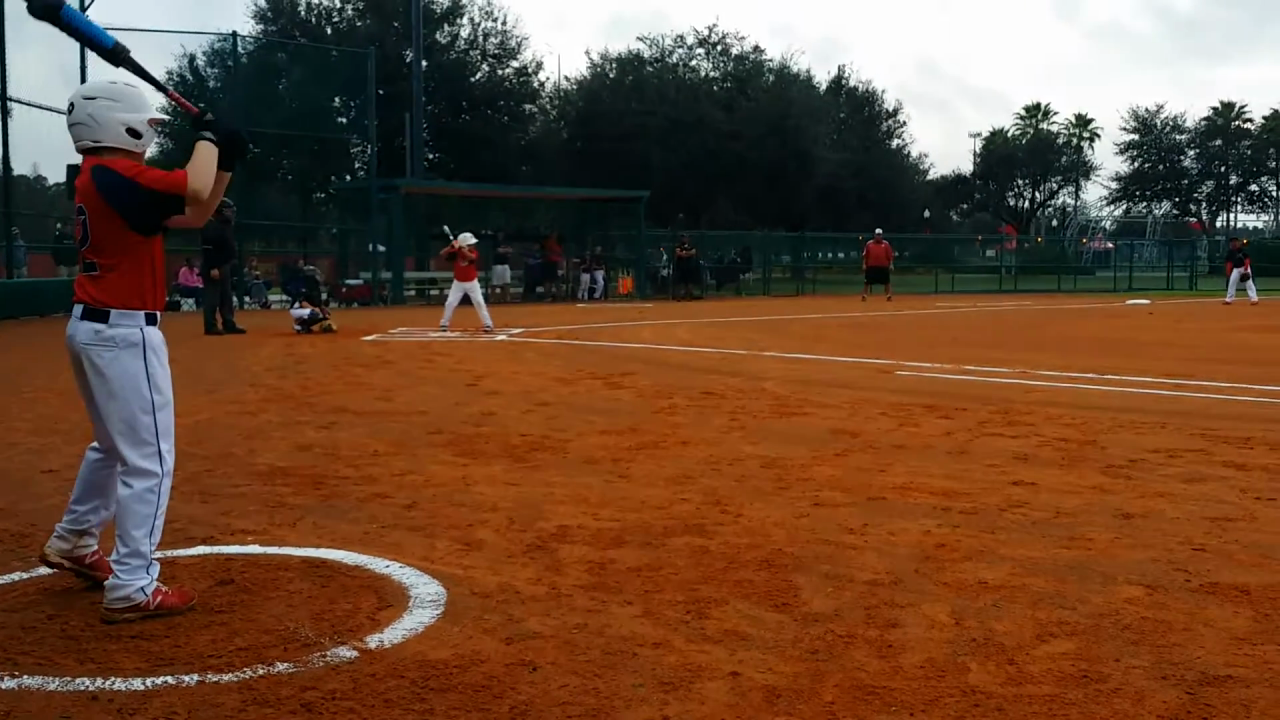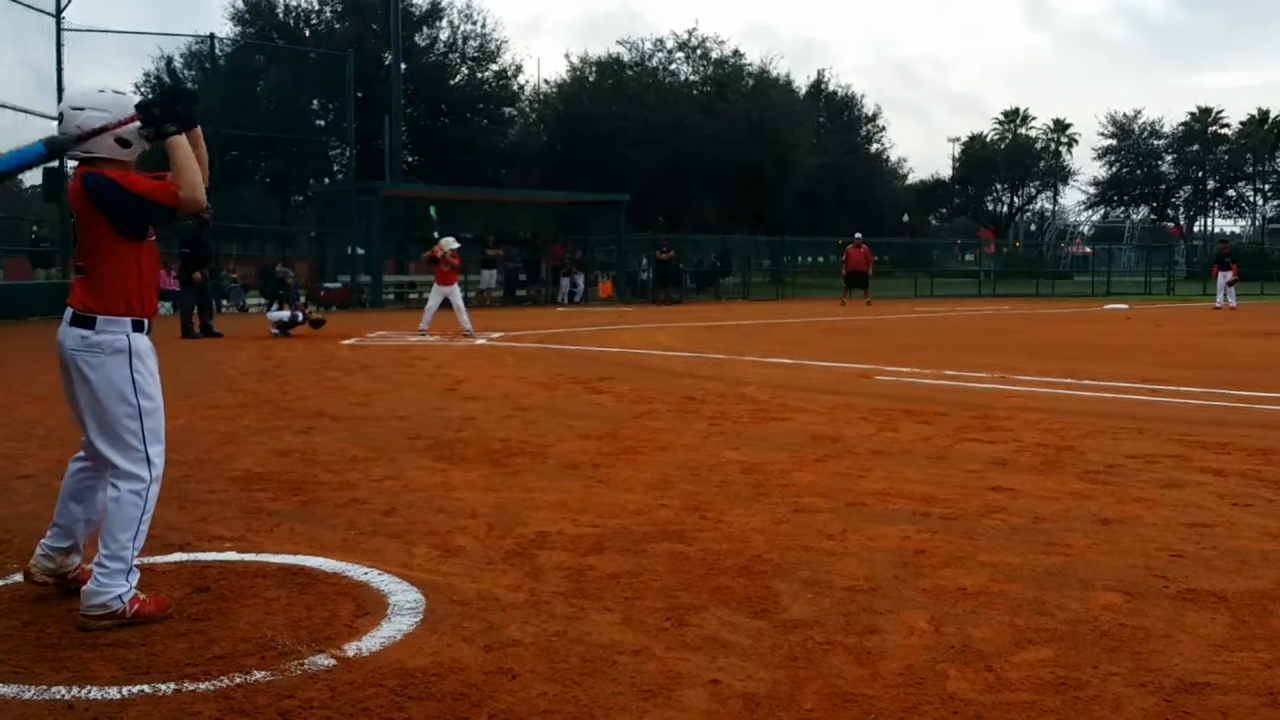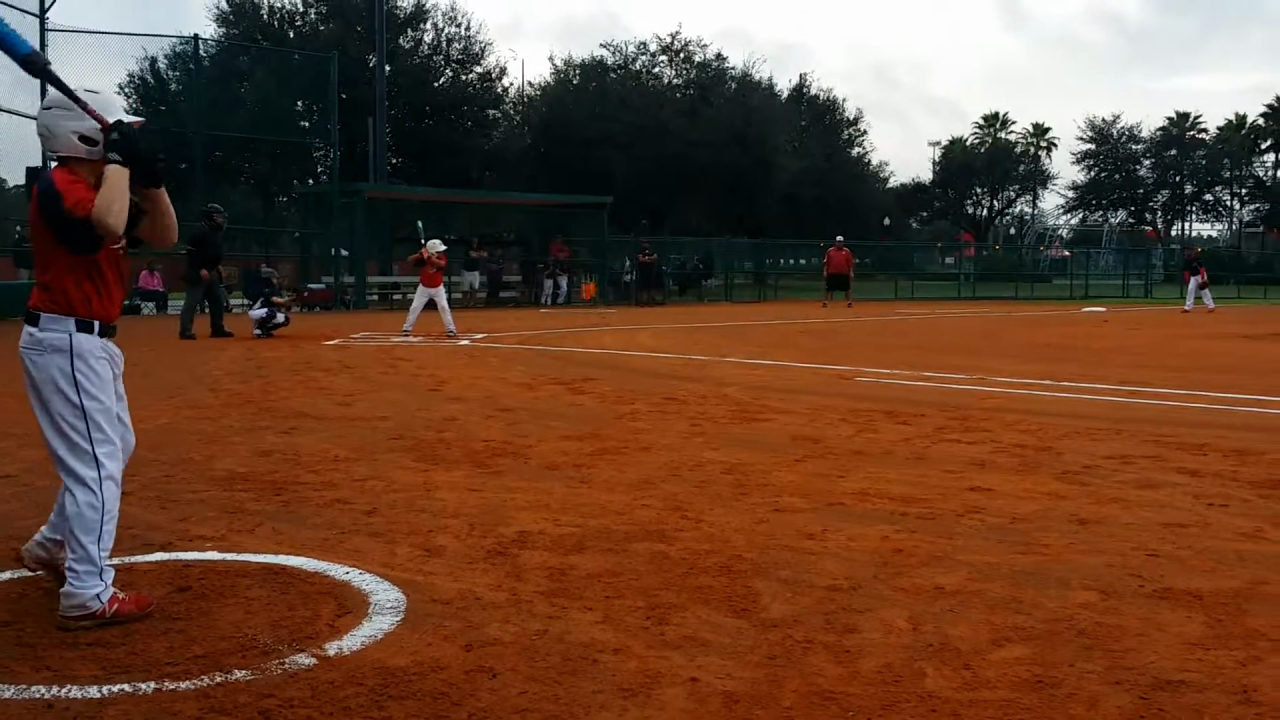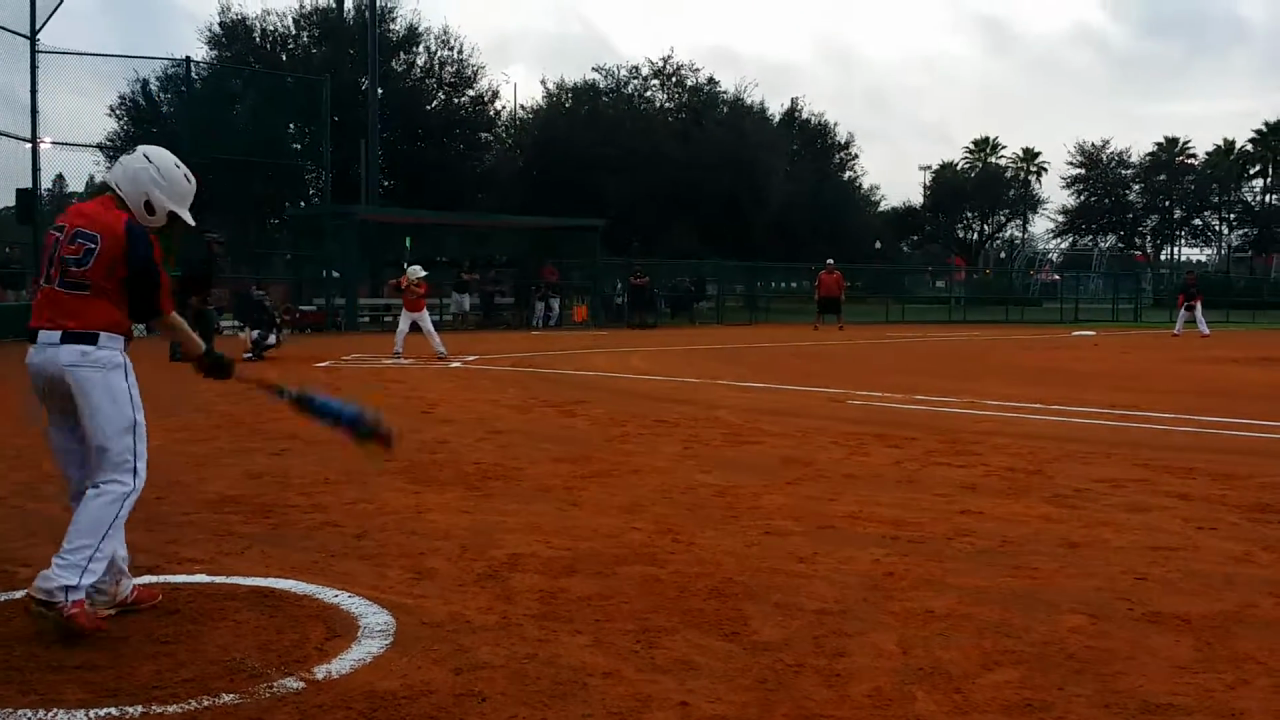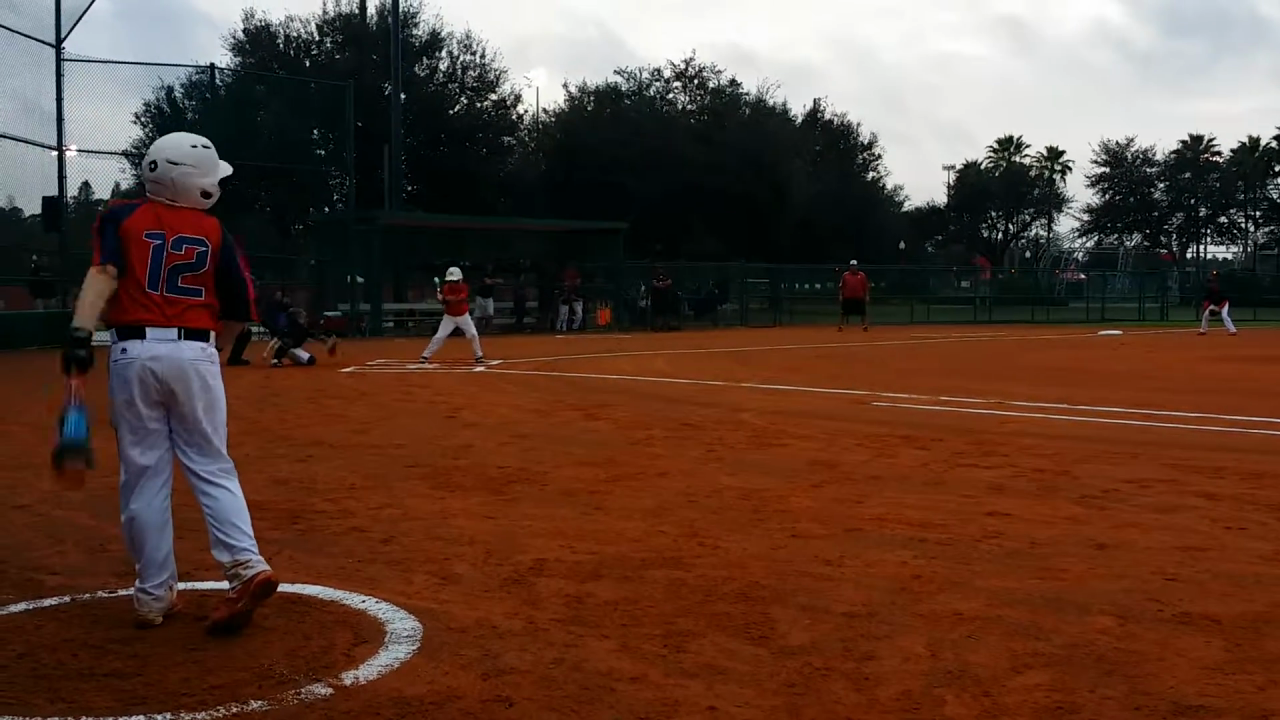
dt=1s
person 1, frame 1
left shoulder: (102, 176)
right shoulder: (113, 173)
left elbow: (189, 215)
right elbow: (195, 190)
left wrist: (224, 161)
right wrist: (206, 137)
left hip: (91, 326)
right hip: (123, 331)
left knee: (114, 445)
right knee: (148, 460)
left ankle: (73, 540)
right ankle: (130, 589)
person 1, frame 2
left shoulder: (106, 181)
right shoulder: (101, 182)
left elbow: (195, 176)
right elbow: (194, 197)
left wrist: (184, 120)
right wrist: (168, 130)
left hip: (88, 333)
right hip: (113, 338)
left knee: (99, 454)
right knee: (138, 464)
left ankle: (55, 557)
right ankle: (109, 595)
person 1, frame 3
left shoulder: (97, 189)
right shoulder: (58, 186)
left elbow: (164, 236)
right elbow: (112, 224)
left wrist: (149, 178)
right wrist: (117, 160)
left hip: (90, 341)
right hip: (65, 342)
left knee: (113, 449)
right knee: (96, 464)
left ankle: (52, 545)
right ankle: (86, 596)
person 1, frame 4
left shoulder: (69, 217)
right shoulder: (130, 232)
right elbow: (158, 311)
right wrist: (201, 353)
left hip: (44, 355)
right hip: (94, 358)
left knee: (92, 477)
right knee: (119, 476)
left ankle: (109, 584)
right ankle: (61, 588)
person 1, frame 5
left shoulder: (121, 217)
right shoulder: (214, 233)
left elbow: (101, 278)
right elbow: (237, 316)
left wrist: (79, 336)
left hip: (134, 355)
right hip: (194, 355)
left knee: (145, 478)
right knee: (212, 468)
left ankle: (154, 595)
right ankle: (247, 567)
